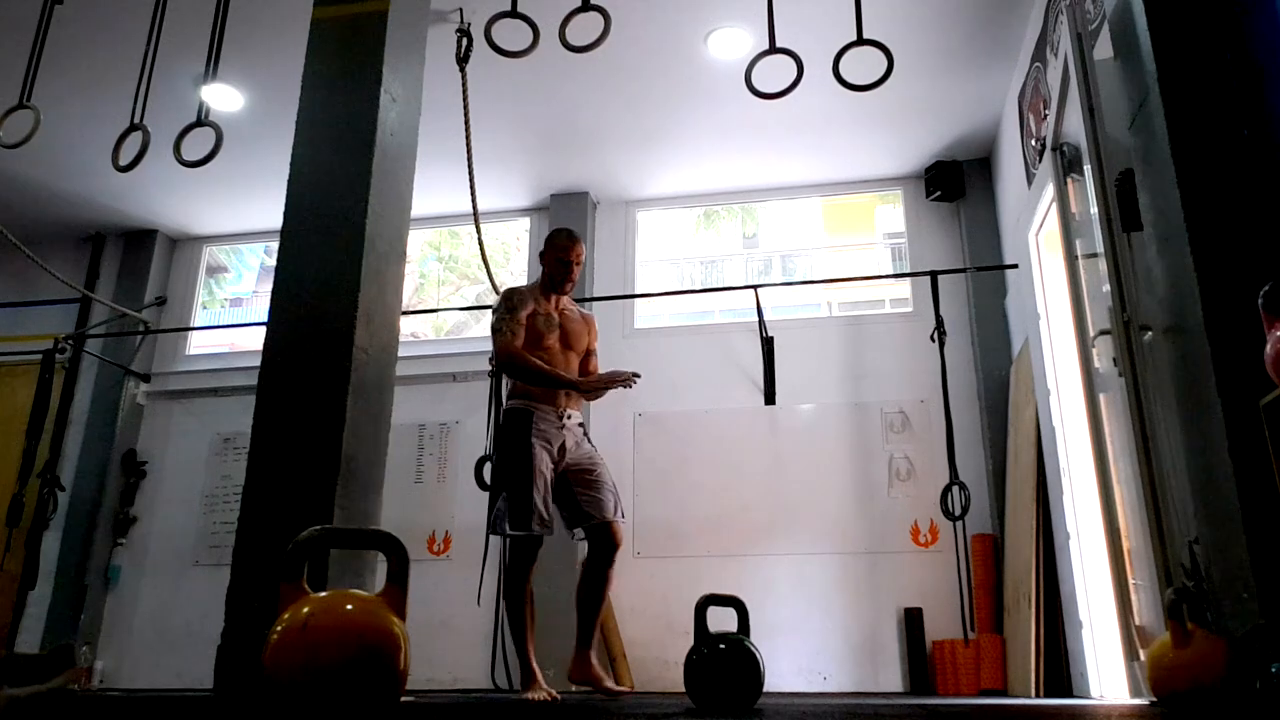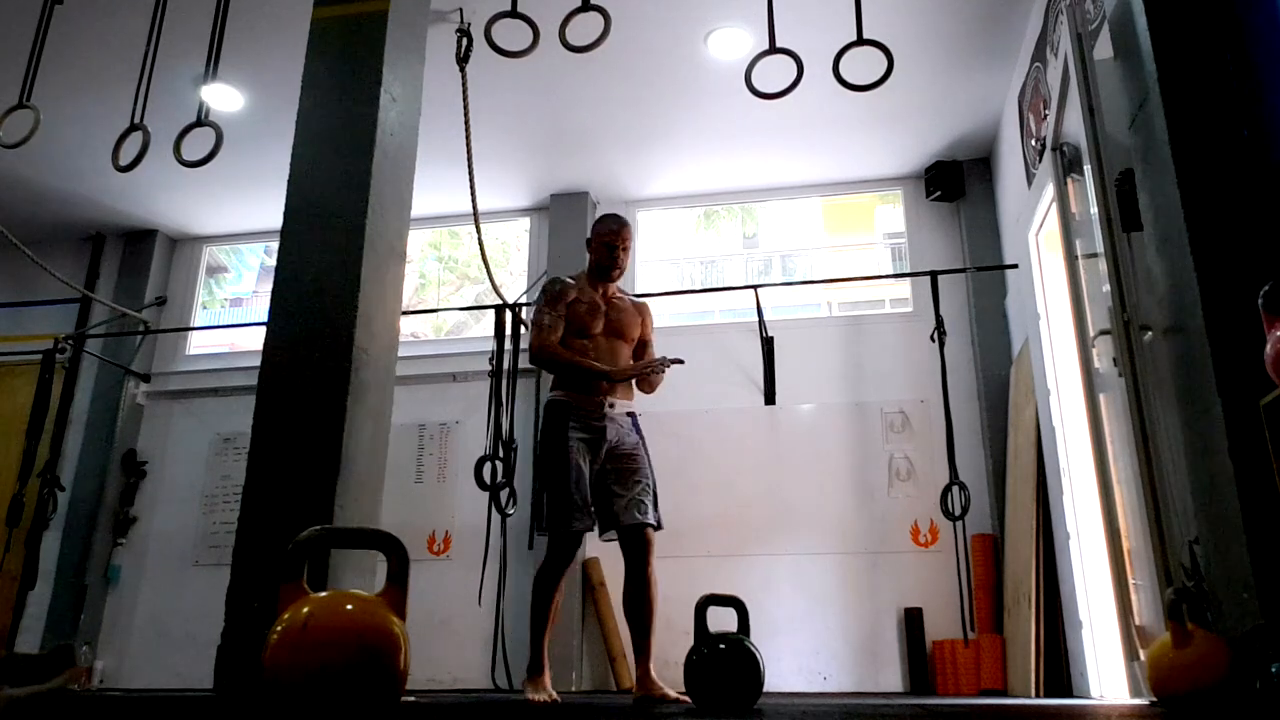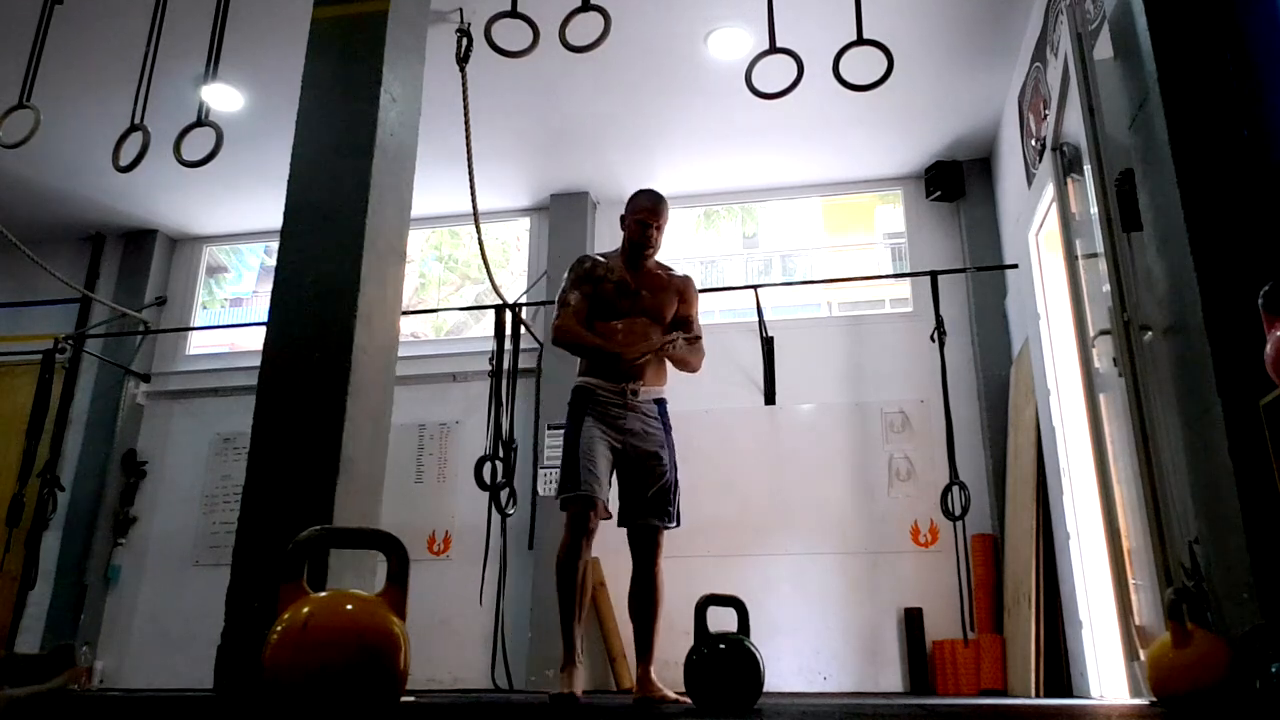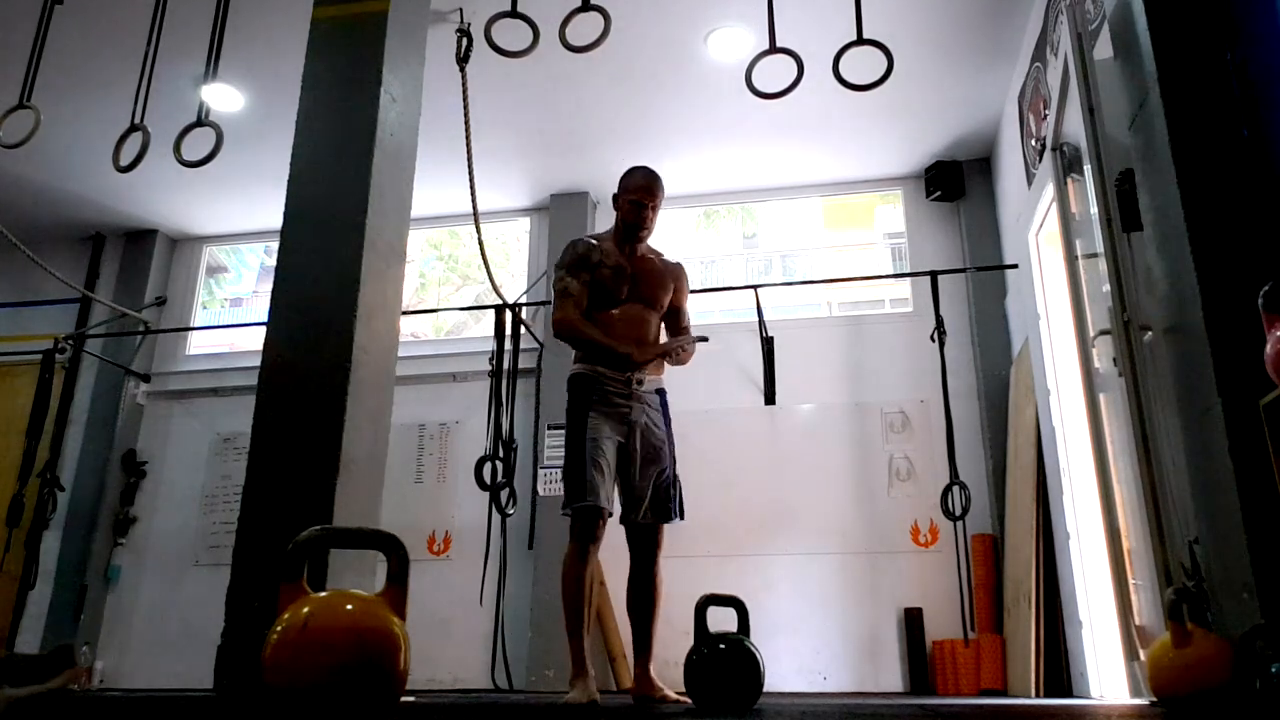
dt=0.3s
person 1, frame 1
left shoulder: (585, 320)
right shoulder: (517, 302)
right elbow: (507, 357)
left wrist: (601, 384)
right wrist: (582, 378)
left hip: (574, 430)
right hip: (530, 424)
left knee: (608, 536)
right knee: (525, 549)
left ankle: (584, 660)
right ankle: (530, 675)
person 1, frame 2
left shoulder: (638, 310)
right shoulder: (561, 292)
left elbow: (645, 380)
right elbow: (541, 350)
left wrist: (652, 372)
right wrist: (610, 372)
left hip: (624, 424)
right hip: (571, 418)
left knee: (641, 544)
right knee: (565, 542)
left ankle: (645, 677)
right ankle: (537, 670)
person 1, frame 3
left shoulder: (678, 285)
right shoulder: (590, 269)
left elbow: (696, 358)
right elbow: (562, 331)
left wrist: (672, 346)
right wrist: (621, 352)
left hip: (650, 411)
right hip: (597, 401)
left knee: (649, 544)
right knee: (583, 519)
left ankle: (645, 676)
right ankle: (571, 658)
person 1, frame 4
left shoulder: (671, 271)
right shoulder: (584, 253)
left elbow: (685, 342)
right elbow: (564, 322)
left wrist: (676, 347)
right wrist: (631, 352)
left hip: (650, 400)
right hip: (596, 392)
left knee: (648, 541)
right knee: (588, 524)
left ankle: (644, 675)
right ankle: (580, 673)
